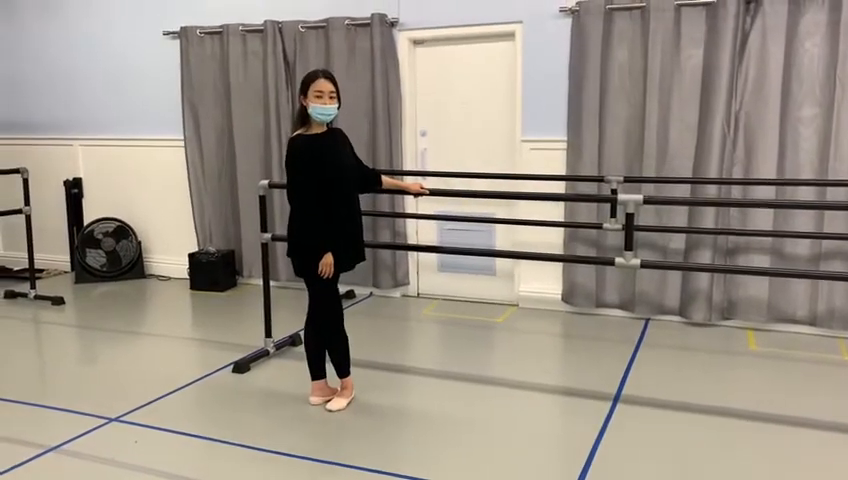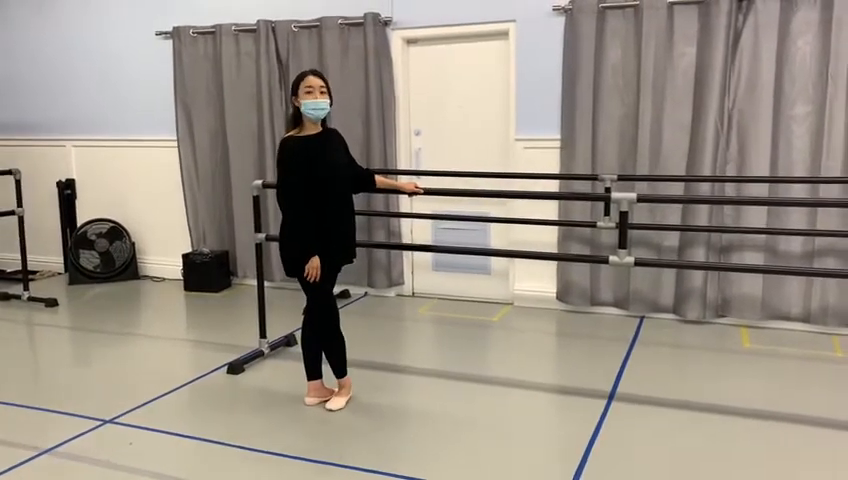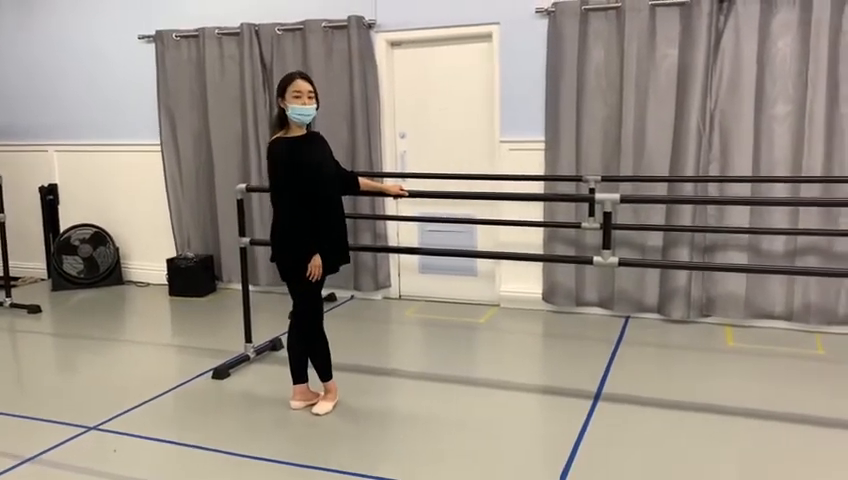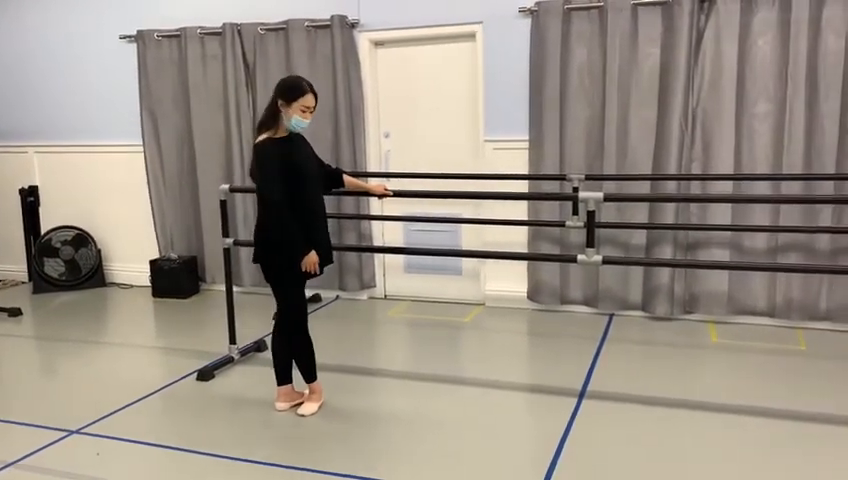
dt=0.5s
person 1, frame 1
left shoulder: (337, 137)
right shoulder: (299, 145)
left elbow: (362, 176)
right elbow: (302, 203)
left wrist: (404, 186)
right wrist: (322, 249)
left hip: (335, 238)
right hip: (312, 243)
left knee: (319, 310)
right knee: (330, 310)
left ankle: (319, 386)
right ankle: (345, 383)
person 1, frame 2
left shoulder: (333, 138)
right shoulder: (291, 146)
left elbow: (357, 177)
right elbow: (291, 204)
left wrist: (399, 185)
right wrist: (310, 251)
left hip: (331, 240)
right hip: (305, 245)
left knee: (317, 310)
right knee: (325, 310)
left ankle: (315, 387)
right ankle: (343, 381)
person 1, frame 3
left shoulder: (316, 140)
right shoulder: (279, 148)
left elbow: (341, 178)
right elbow: (287, 206)
left wrist: (383, 188)
right wrist: (309, 252)
left hip: (318, 243)
right hip: (297, 248)
left knee: (304, 314)
right knee: (310, 315)
left ankle: (300, 391)
right ankle: (329, 387)
person 1, frame 4
left shoulder: (297, 142)
right shoulder: (266, 149)
left elbow: (327, 175)
right elbow: (276, 206)
left wrist: (369, 187)
right wrist: (303, 250)
left hip: (299, 245)
right hip: (281, 249)
left knee: (288, 315)
right knee: (294, 316)
left ankle: (285, 391)
right ankle: (313, 388)
